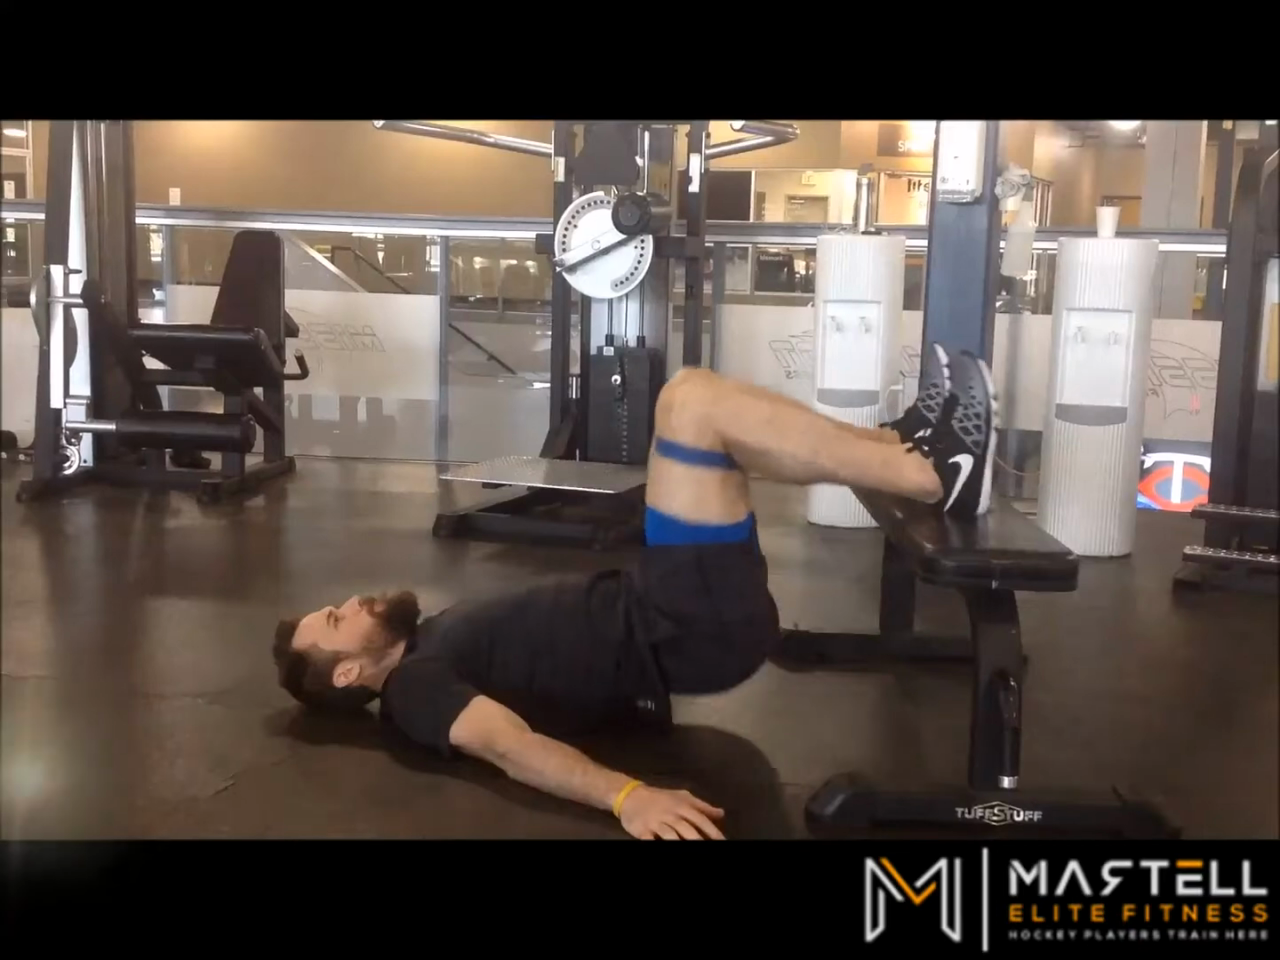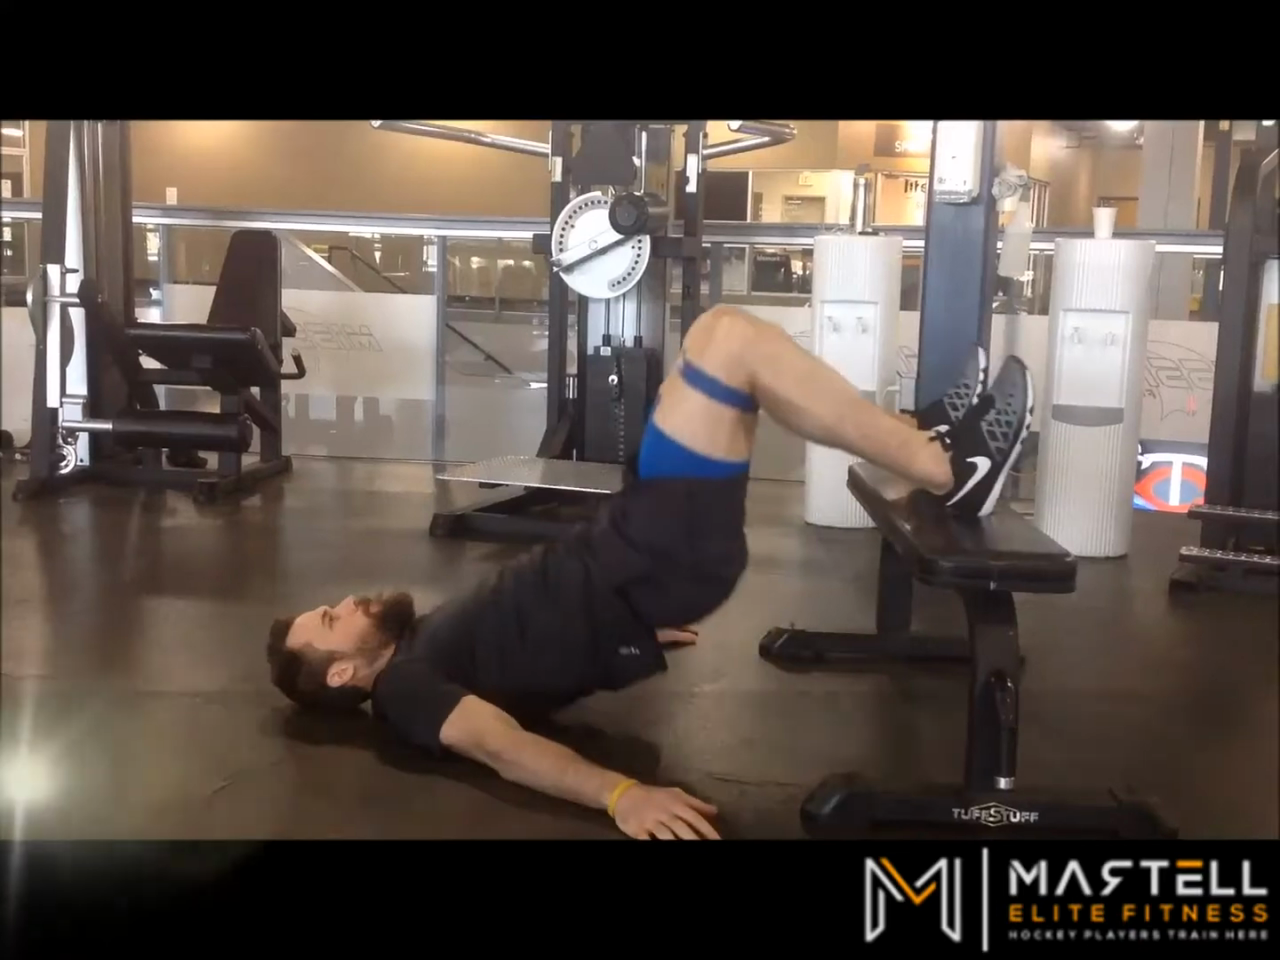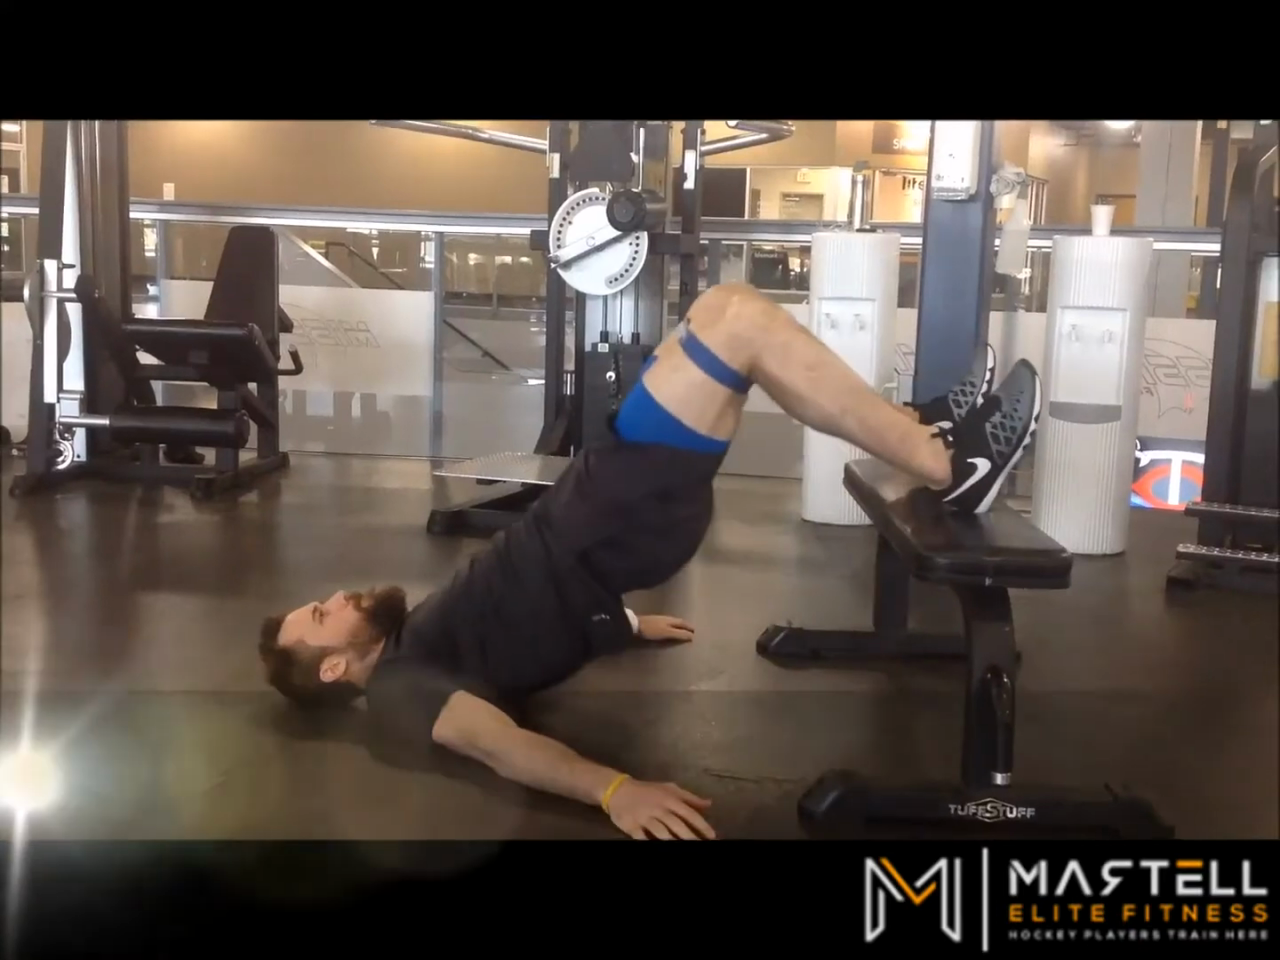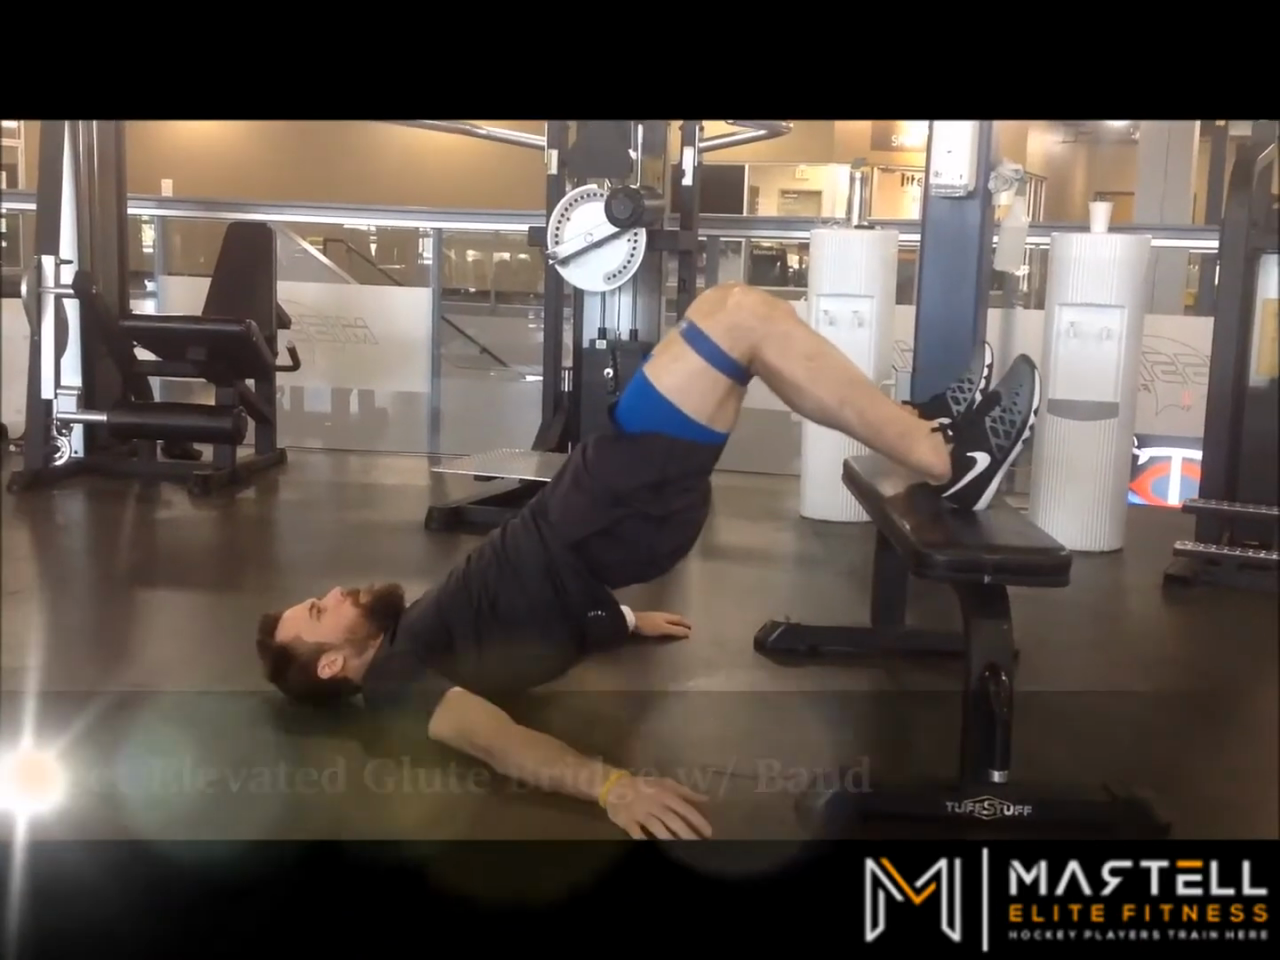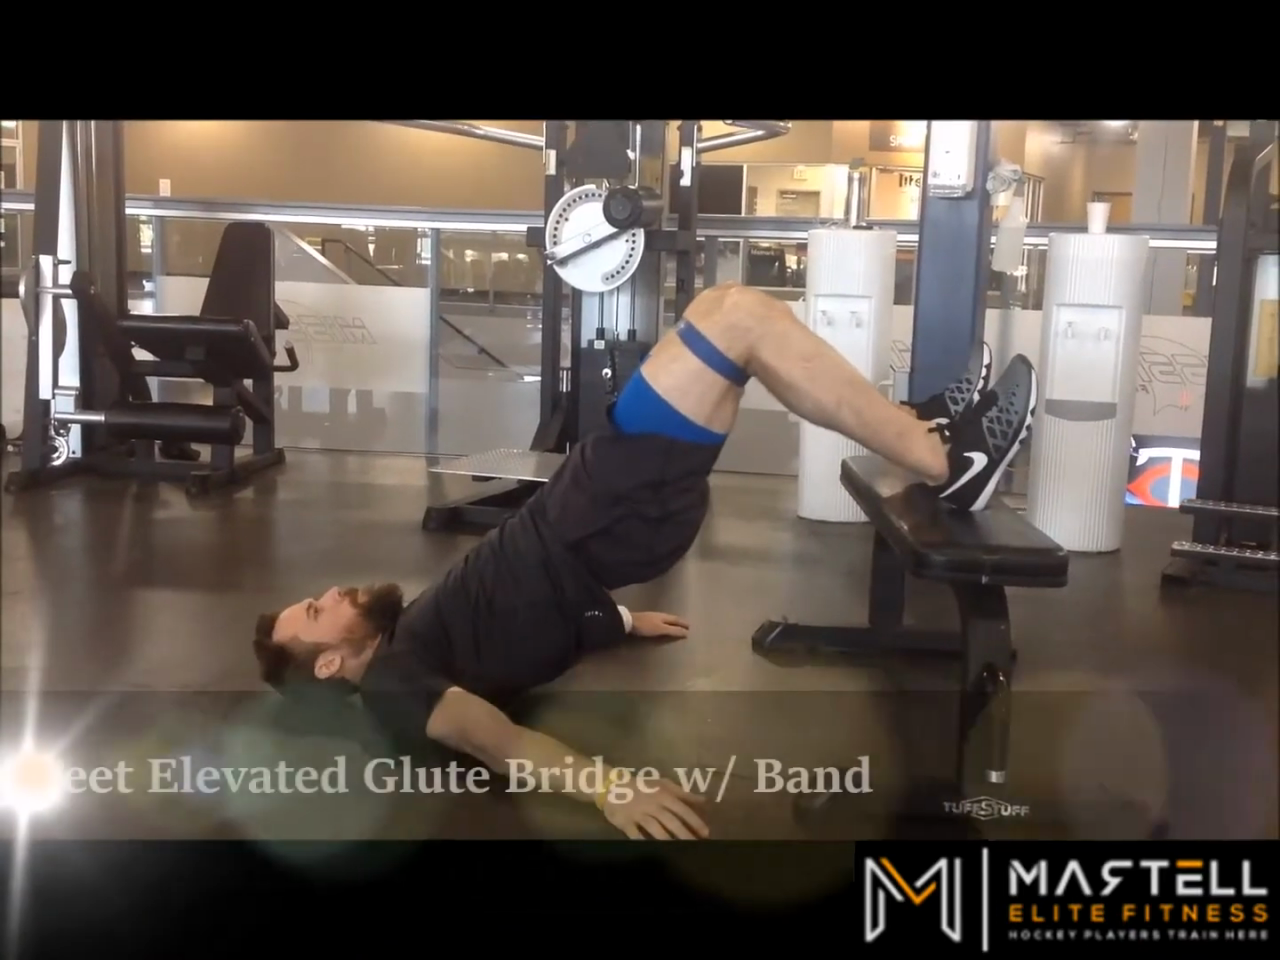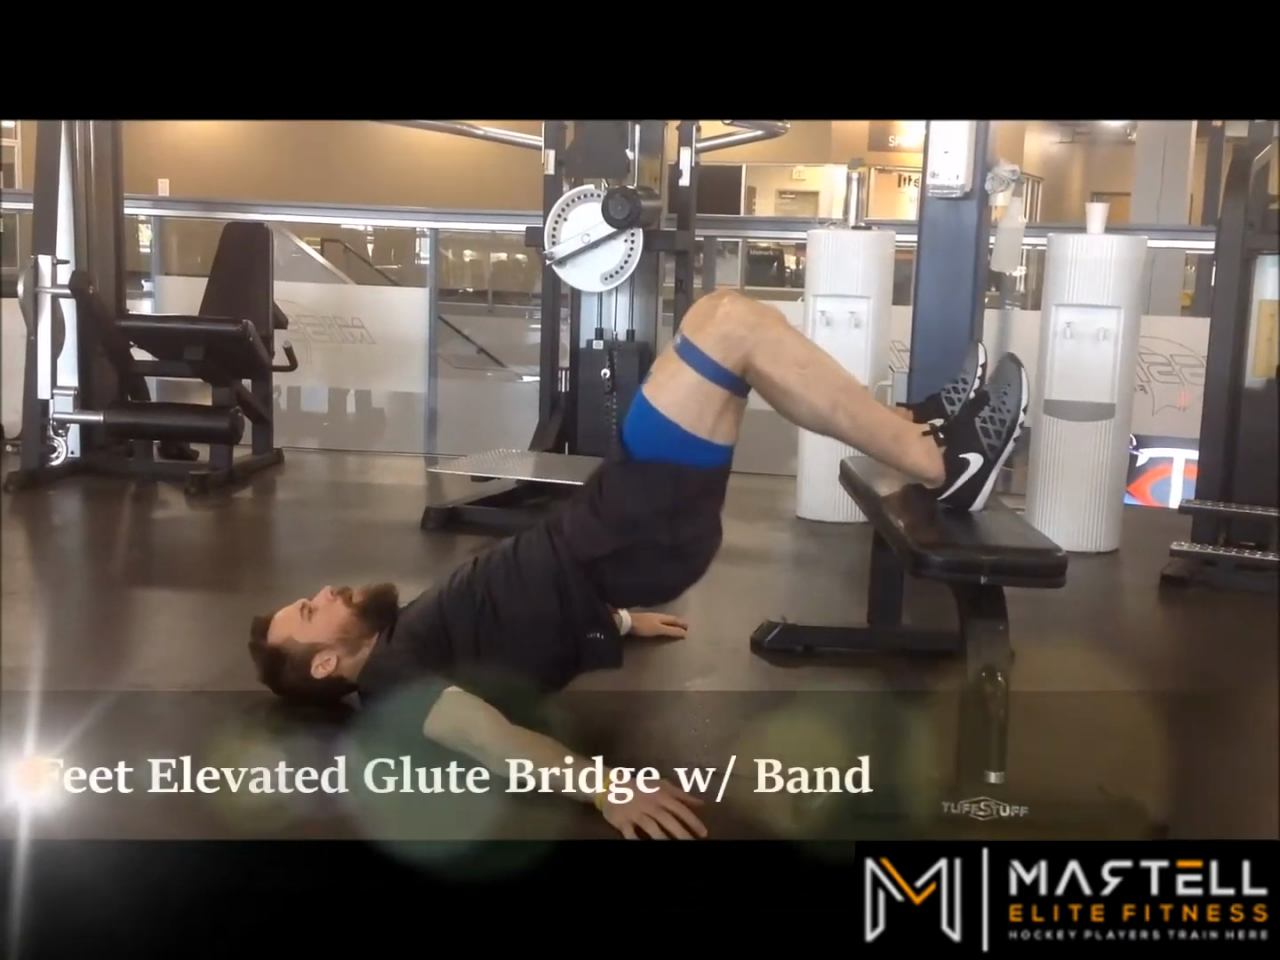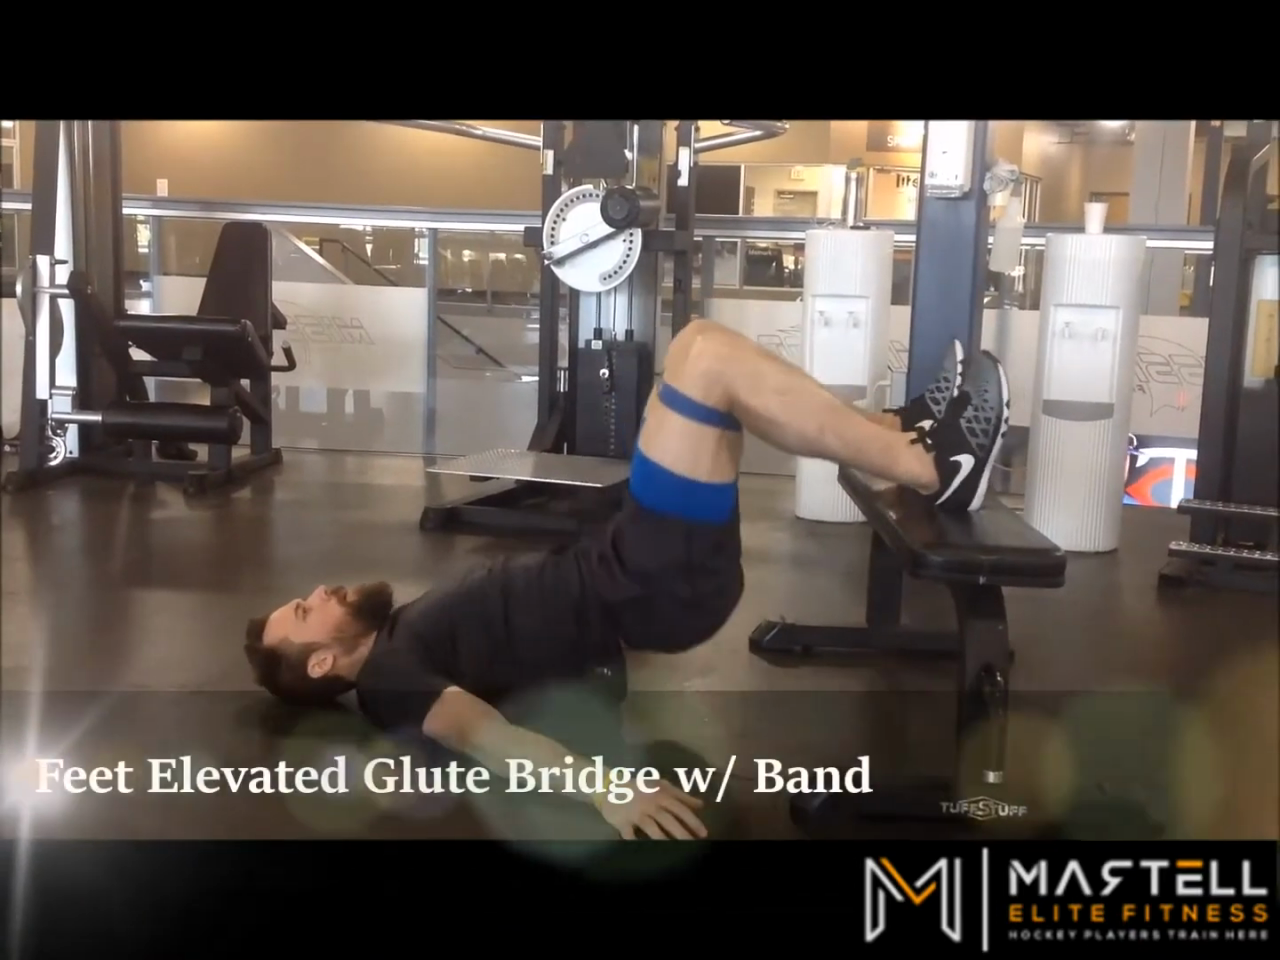
dt=0.3s
person 1, frame 1
left shoulder: (429, 642)
right shoulder: (413, 691)
right elbow: (508, 746)
right wrist: (626, 794)
left hip: (637, 622)
right hip: (683, 635)
left knee: (701, 401)
right knee: (693, 399)
left ankle: (908, 445)
right ankle: (938, 475)
person 1, frame 2
left shoulder: (425, 641)
right shoulder: (405, 688)
right elbow: (501, 746)
right wrist: (618, 795)
left hip: (622, 564)
right hip: (652, 567)
left knee: (724, 342)
right knee: (725, 338)
left ankle: (925, 437)
right ankle: (948, 469)
person 1, frame 3
left shoulder: (412, 640)
right shoulder: (397, 685)
right elbow: (493, 742)
right wrist: (614, 790)
left hip: (591, 523)
right hip: (617, 522)
left knee: (729, 308)
right knee: (740, 323)
left ankle: (924, 432)
right ankle: (949, 467)
person 1, frame 4
left shoulder: (411, 635)
right shoulder: (395, 678)
right elbow: (492, 739)
right wrist: (609, 784)
left hip: (589, 517)
right hip: (617, 513)
left knee: (737, 314)
right knee: (740, 314)
left ankle: (924, 430)
right ankle: (947, 461)
person 1, frame 5
left shoulder: (407, 637)
right shoulder: (390, 682)
right elbow: (489, 738)
right wrist: (604, 784)
left hip: (586, 523)
right hip: (617, 515)
left knee: (732, 313)
right knee: (736, 313)
left ankle: (921, 428)
right ankle: (945, 460)
person 1, frame 6
left shoulder: (404, 636)
right shoulder: (392, 677)
right elbow: (486, 737)
left wrist: (616, 619)
right wrist: (604, 785)
left hip: (601, 543)
right hip: (629, 538)
left knee: (729, 323)
right knee: (731, 323)
left ankle: (919, 430)
right ankle: (940, 462)
person 1, frame 7
left shoulder: (403, 634)
right shoulder: (391, 680)
right elbow: (485, 736)
right wrist: (600, 786)
left hip: (620, 578)
right hip: (656, 587)
left knee: (707, 357)
right knee: (705, 356)
left ankle: (910, 432)
right ankle: (936, 468)
